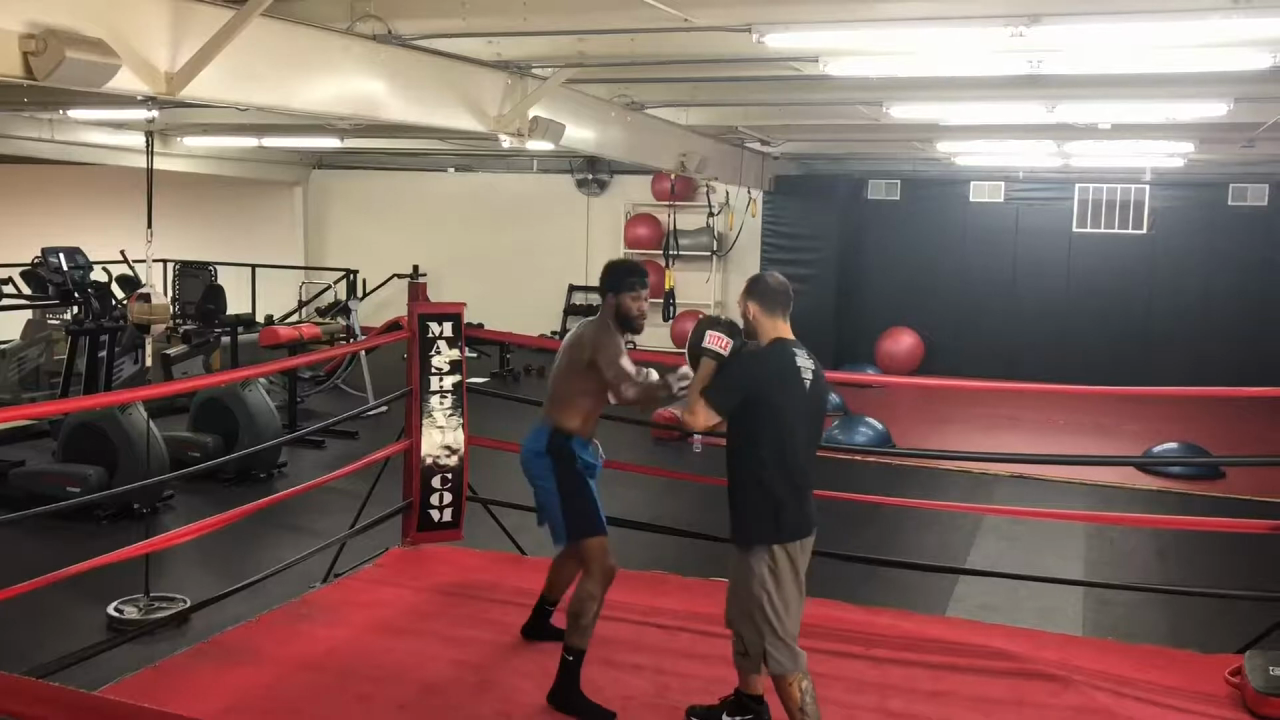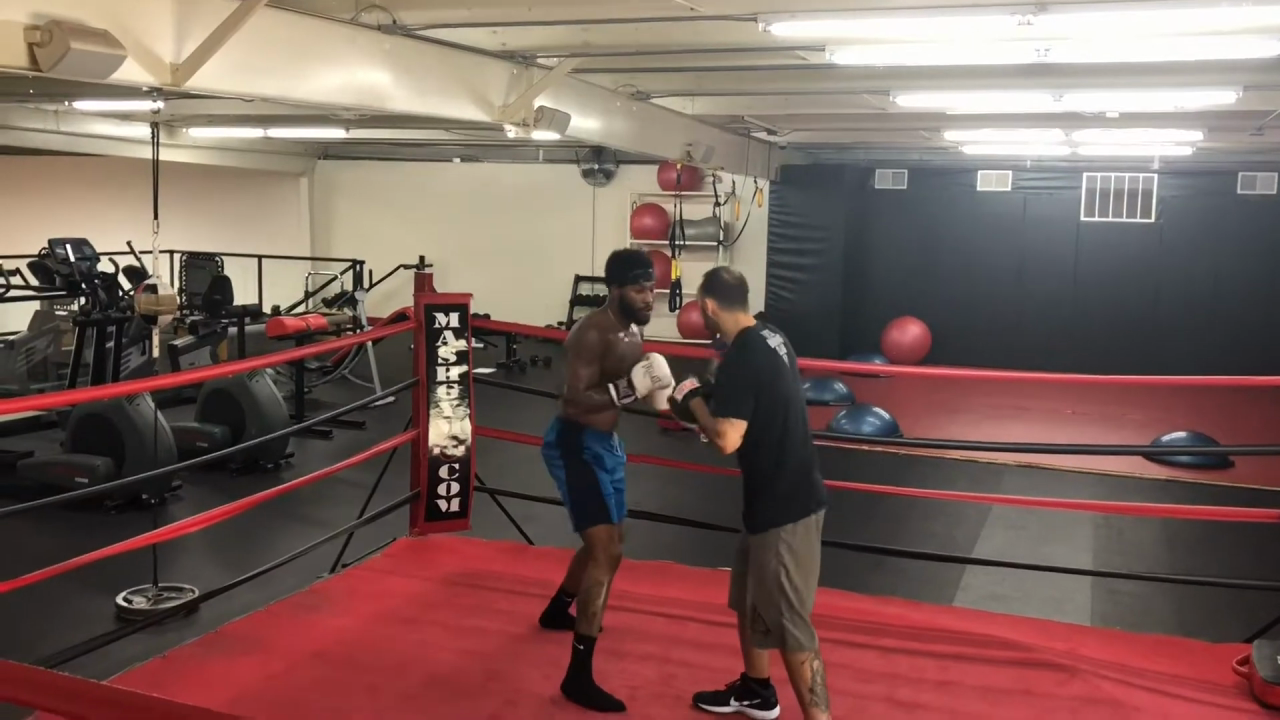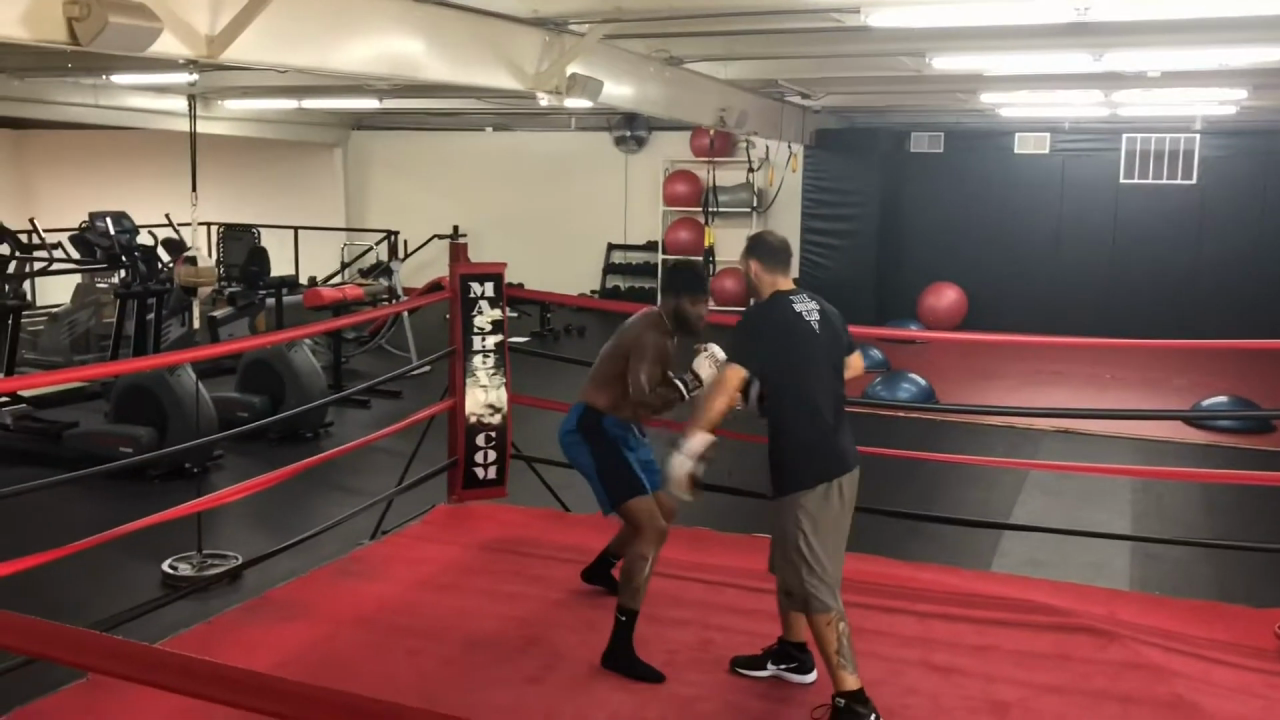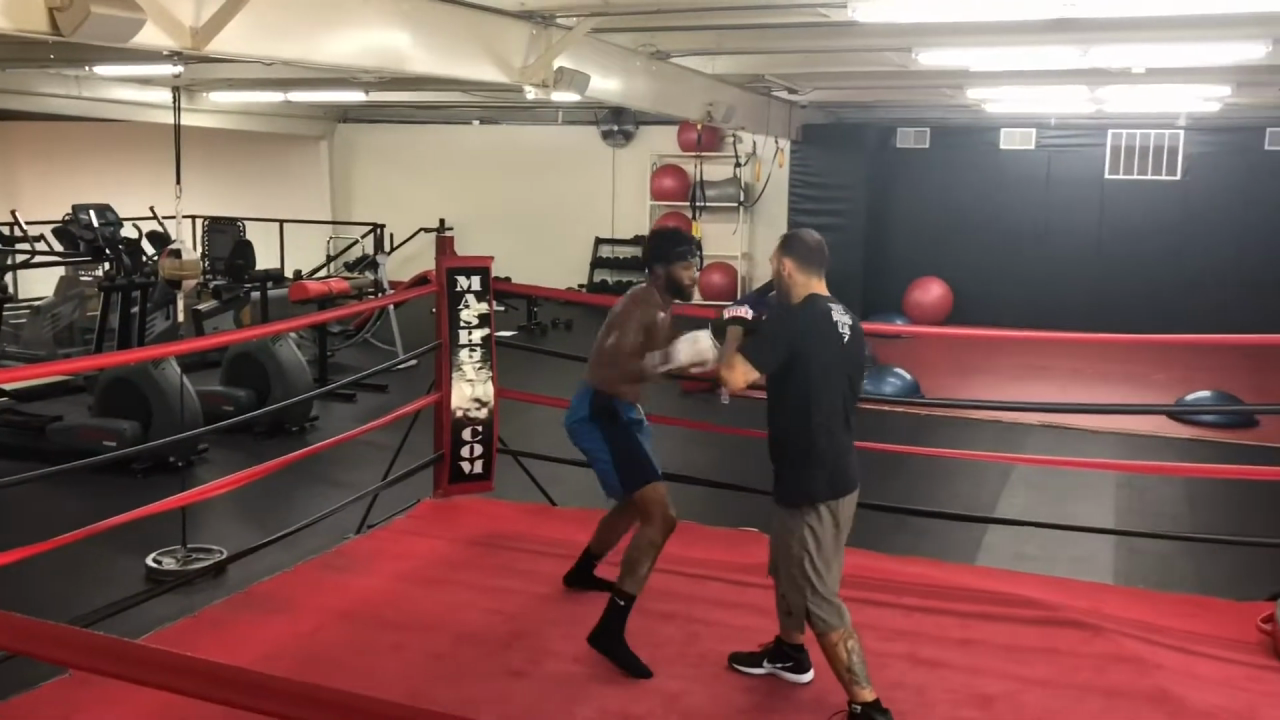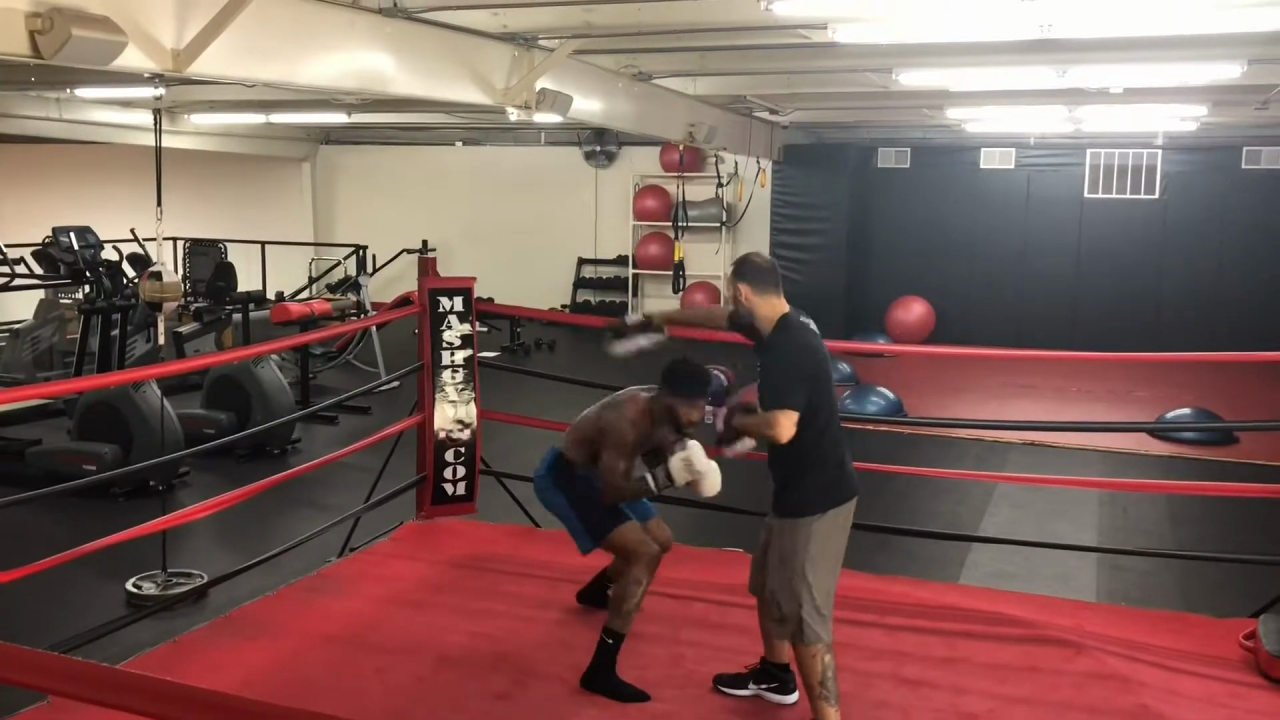
dt=1s
person 1, frame 1
left shoulder: (756, 363)
right shoulder: (806, 365)
left elbow: (695, 417)
left wrist: (710, 358)
left hip: (771, 526)
right hip: (786, 516)
left knee: (773, 640)
right knee: (746, 619)
person 1, frame 2
left shoulder: (739, 360)
right shoulder: (770, 339)
left elbow: (727, 439)
left wrist: (695, 403)
right wrist: (719, 393)
left hip: (784, 506)
right hip: (784, 495)
left knee: (786, 621)
right knee: (748, 598)
person 1, frame 3
left shoulder: (763, 318)
right shoulder: (824, 310)
left elbow: (729, 383)
right elbow: (854, 367)
left wrist: (691, 442)
left hip: (809, 470)
right hip: (836, 458)
left knee: (814, 585)
right knee: (789, 564)
right ankle: (792, 654)
person 1, frame 4
left shoulder: (790, 320)
right shoulder: (847, 324)
left elbow: (733, 376)
left wrist: (736, 331)
left hip: (812, 483)
right hip: (836, 474)
left knee: (818, 596)
right knee: (789, 568)
right ankle: (789, 652)
person 1, frame 5
left shoulder: (789, 347)
right shoulder: (785, 325)
left elbow: (780, 429)
right elbow: (717, 316)
left wrist: (737, 419)
right wrist: (653, 321)
left hip: (816, 497)
right hip: (801, 488)
left knee: (801, 609)
right knee: (768, 580)
right ankle: (775, 672)
person 2, frame 1
left shoulder: (594, 333)
right shoulder: (602, 337)
right elbow: (635, 392)
left wrist: (628, 388)
right wrist: (685, 378)
left hip: (558, 449)
right hip: (557, 453)
left knee: (579, 548)
right knee: (601, 567)
left ankle: (538, 622)
person 2, frame 2
left shoulder: (632, 330)
right shoulder: (592, 333)
right elbow: (575, 401)
left wrist: (651, 386)
right wrist: (630, 387)
left hip: (605, 443)
right hip: (576, 444)
left knee: (608, 540)
right knee: (607, 553)
left ankle: (557, 611)
right ankle: (579, 677)
person 2, frame 3
left shoulder: (662, 328)
right shoulder: (650, 333)
left elbow: (651, 387)
right elbow: (644, 402)
left wrist: (695, 377)
right wrist: (693, 379)
left hip: (618, 428)
right hip: (593, 430)
left knee: (664, 509)
right knee: (652, 529)
left ankle: (599, 569)
right ankle: (619, 649)
person 2, frame 4
left shoulder: (657, 306)
right shoulder: (642, 306)
right elbow: (615, 369)
left wrist: (688, 352)
right wrist: (679, 356)
left hip: (615, 412)
right hip: (600, 414)
left knee: (637, 504)
right knee: (661, 517)
left ankle: (581, 571)
right ankle: (609, 630)
person 2, frame 5
left shoulder: (668, 414)
right shoulder: (626, 419)
left elbow: (664, 451)
right elbow: (612, 491)
left wrist: (691, 467)
right wrist: (666, 476)
left hip: (601, 471)
right hip: (566, 477)
left knee: (662, 541)
right knee: (643, 555)
left ankle: (596, 590)
right ankle: (601, 671)
